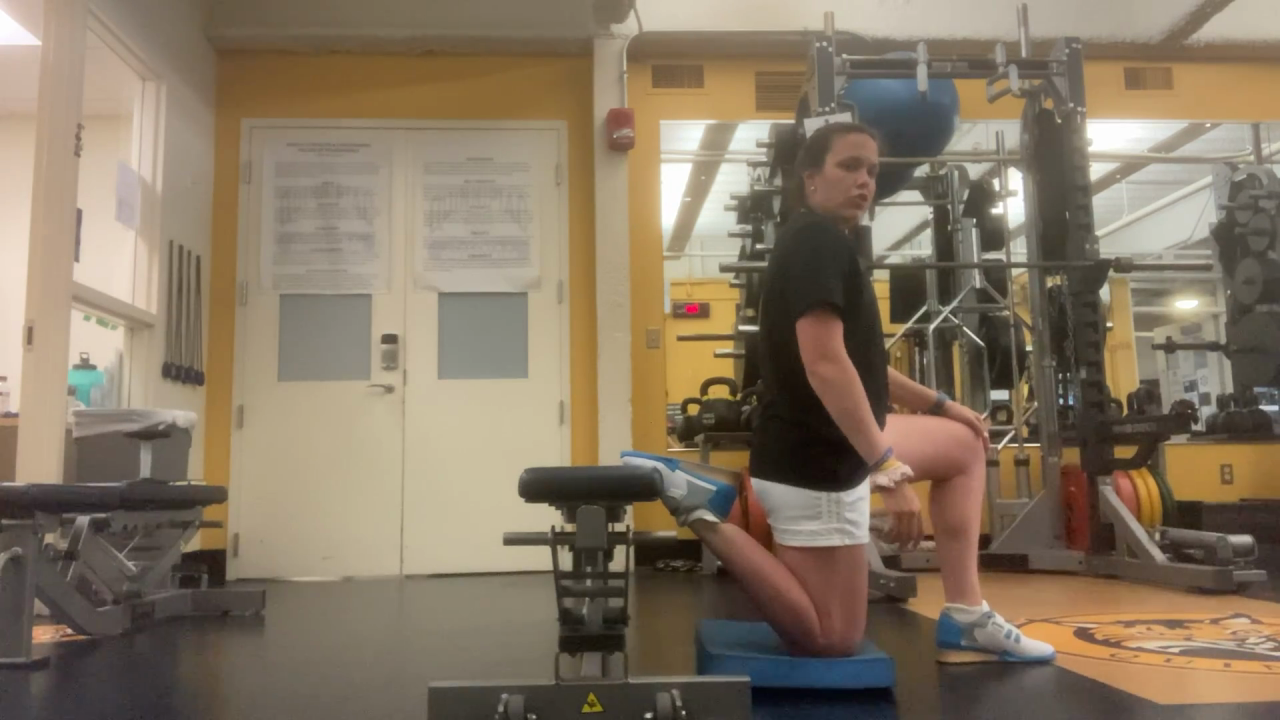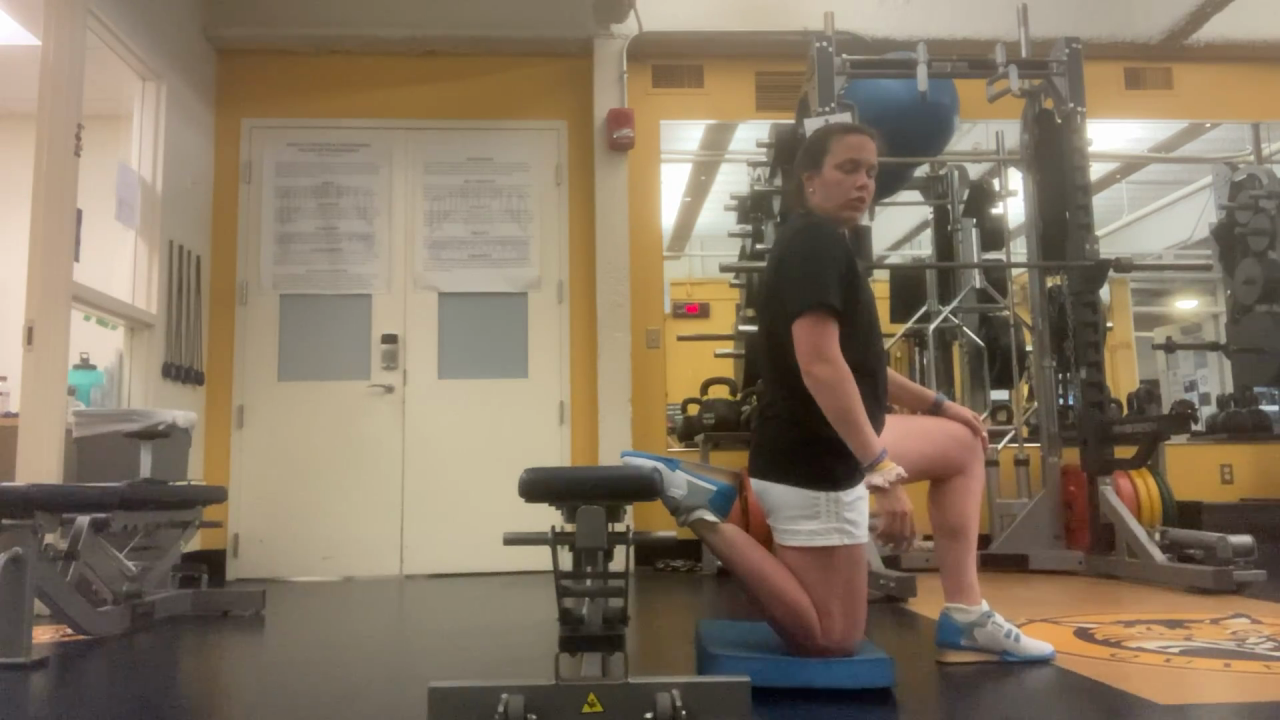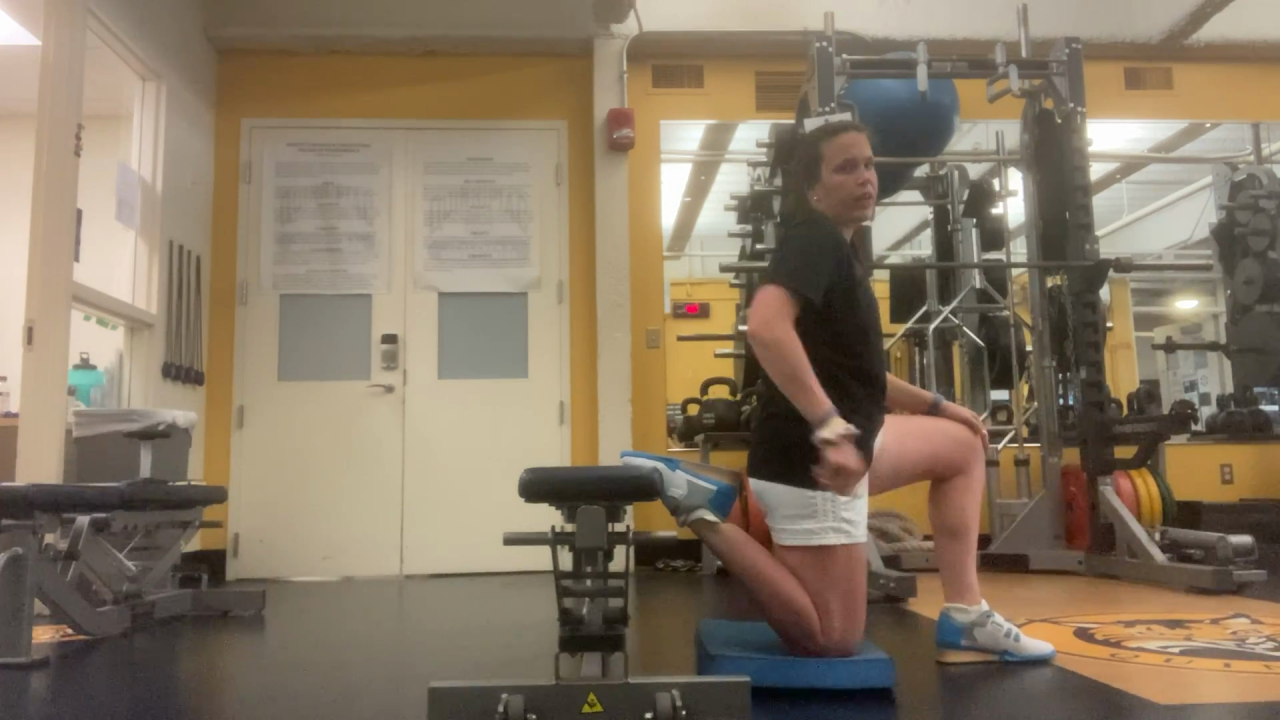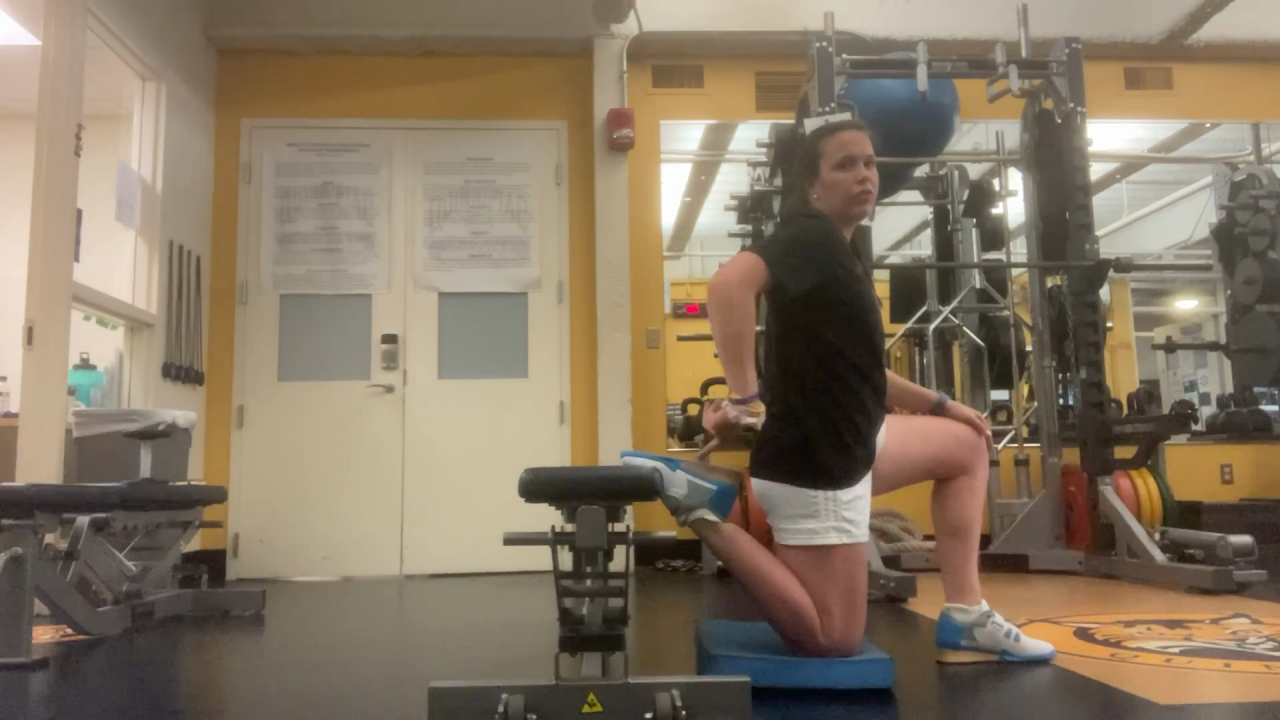
dt=0.2s
person 1, frame 1
left shoulder: (821, 242)
right shoulder: (819, 241)
left elbow: (858, 360)
right elbow: (825, 365)
left wrist: (939, 403)
right wrist: (889, 472)
left hip: (828, 445)
right hip: (811, 460)
left knee: (964, 443)
right knee: (832, 640)
left ankle: (966, 617)
right ankle: (706, 513)
person 1, frame 2
left shoulder: (823, 245)
right shoulder: (816, 242)
left elbow: (856, 363)
right elbow: (819, 363)
left wrist: (938, 404)
right wrist: (884, 473)
left hip: (829, 446)
right hip: (810, 460)
left knee: (963, 443)
right knee: (832, 639)
left ankle: (965, 616)
right ankle: (706, 512)
person 1, frame 3
left shoulder: (833, 248)
right shoulder: (816, 241)
right elbow: (766, 326)
left wrist: (936, 406)
right wrist: (833, 431)
left hip: (837, 443)
right hip: (805, 459)
left knee: (962, 444)
right knee: (832, 640)
left ankle: (964, 616)
right ankle: (707, 510)
person 1, frame 4
left shoulder: (839, 250)
right shoulder: (812, 237)
right elbow: (729, 284)
left wrist: (941, 405)
right wrist: (744, 400)
left hip: (845, 441)
right hip: (811, 460)
left knee: (966, 445)
right knee: (833, 639)
left ankle: (965, 617)
right ankle: (706, 511)
